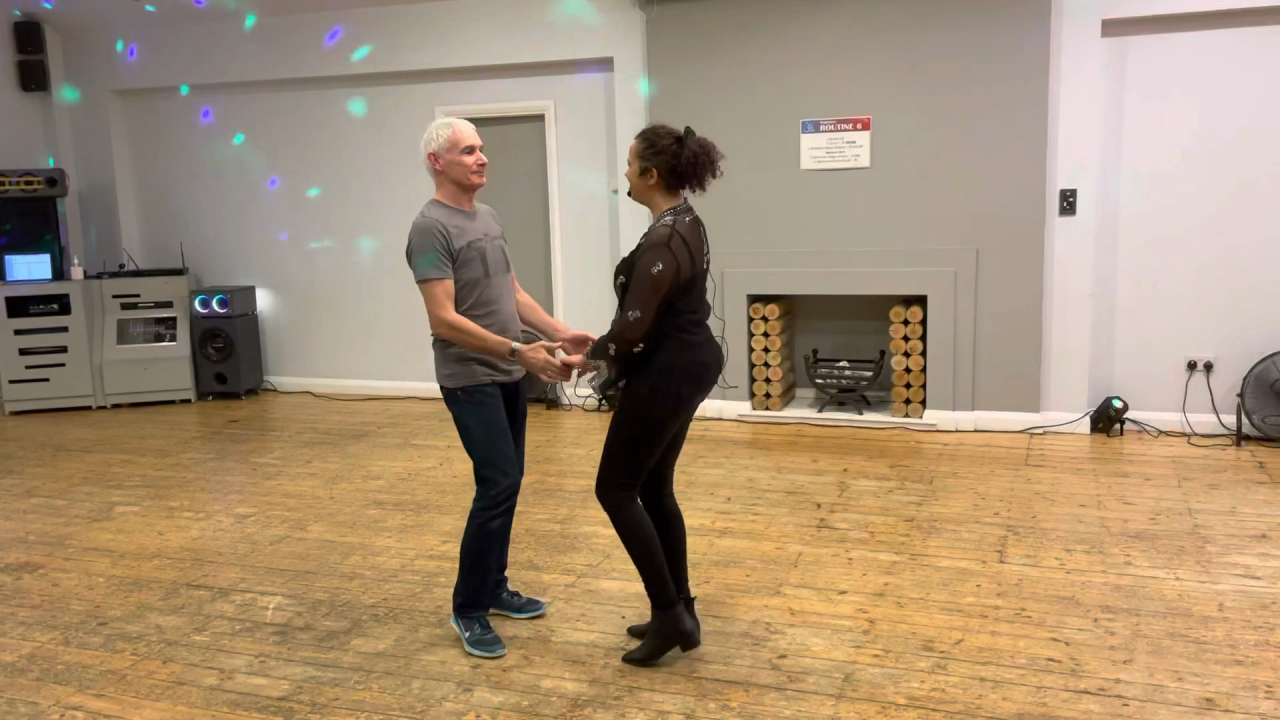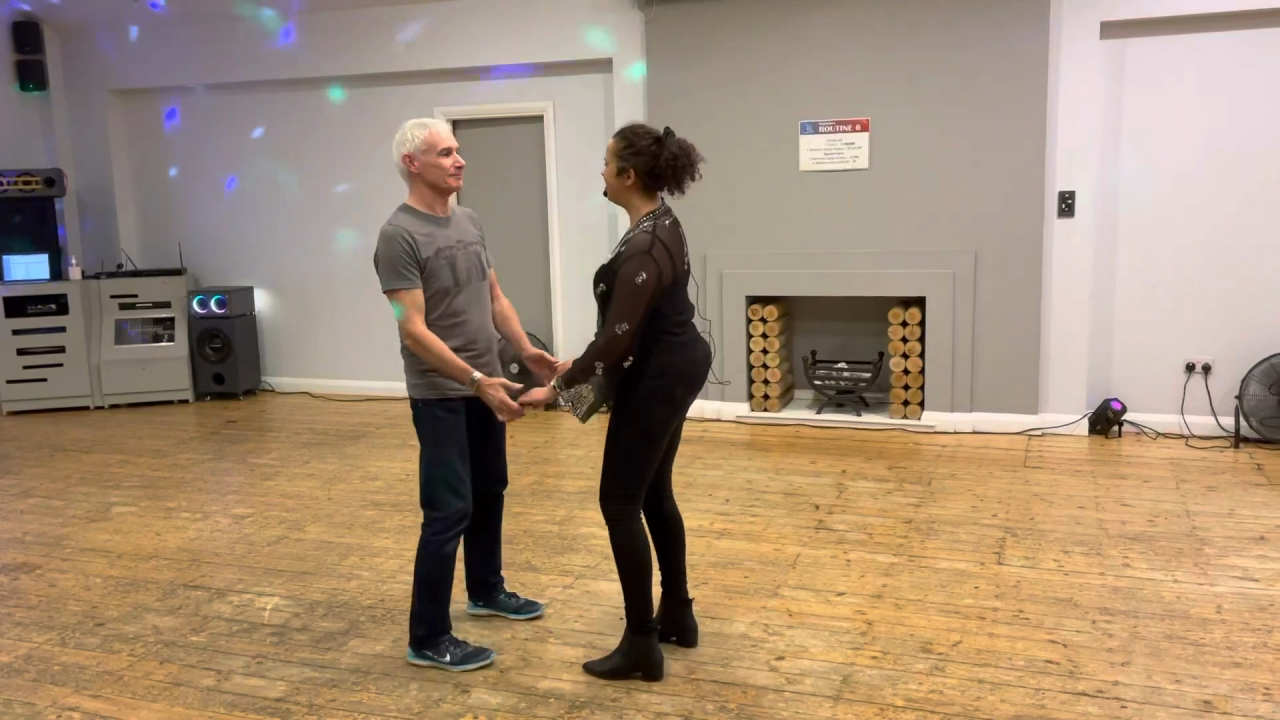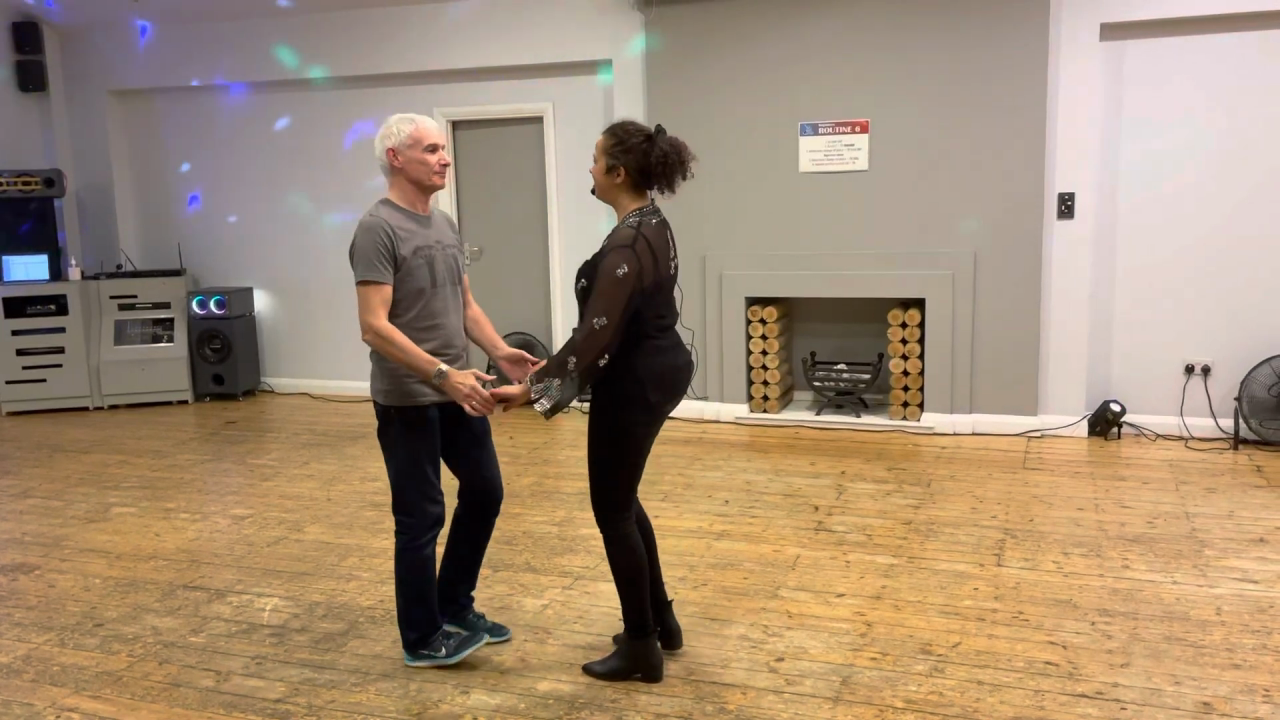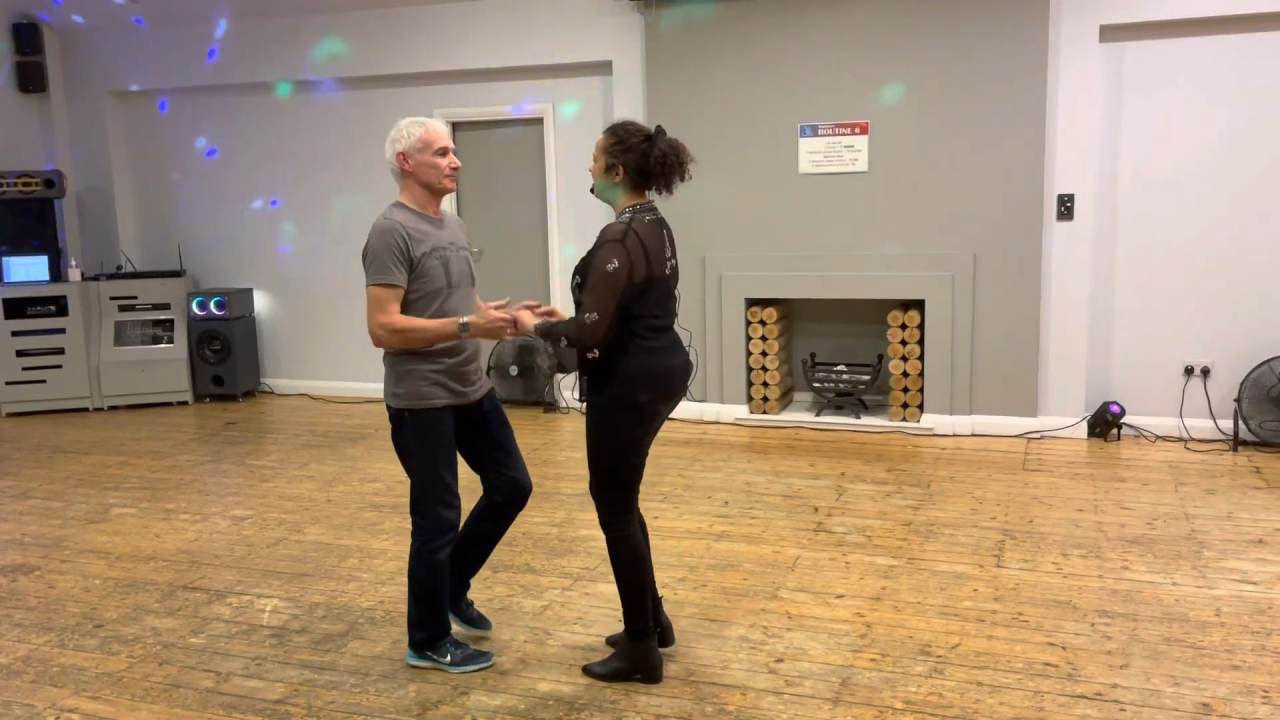
dt=0.5s
person 1, frame 1
left shoulder: (662, 240)
right shoulder: (686, 224)
left elbow: (635, 327)
left wrist: (587, 357)
right wrist: (601, 347)
left hip: (666, 374)
right hip: (690, 364)
left knee: (615, 488)
right knee: (653, 487)
left ankle: (669, 616)
right ankle: (677, 611)
person 1, frame 2
left shoulder: (642, 247)
right shoulder: (661, 224)
left elbow: (618, 340)
left wrist: (556, 388)
right wrist: (577, 367)
left hip: (656, 379)
right hip: (677, 367)
left knee: (619, 503)
right knee: (654, 493)
left ankle: (641, 645)
right ankle: (676, 616)
person 1, frame 3
left shoulder: (626, 242)
right shoulder: (653, 226)
left elbow: (597, 334)
left wrist: (533, 387)
right wrist: (554, 366)
left hip: (635, 385)
right hip: (661, 371)
left knee: (612, 510)
right knee: (622, 499)
left ankle: (641, 649)
right ankle: (660, 622)
person 1, frame 4
left shoulder: (618, 237)
right shoulder: (655, 226)
left elbow: (592, 330)
left wrist: (537, 327)
right wrist: (562, 319)
left hip: (629, 382)
right hip: (662, 369)
left knee: (616, 509)
right knee: (615, 496)
left ankle: (641, 649)
right ankle: (651, 619)
person 2, frame 1
left shoulder: (488, 217)
right shoulder: (431, 228)
right elbow: (444, 320)
left wrist: (558, 332)
right wrist: (519, 352)
left hip: (508, 373)
right hip: (470, 378)
left knee: (508, 481)
right knee: (499, 483)
left ankle: (493, 587)
right ankle: (469, 608)
person 2, frame 2
left shoulder: (468, 220)
right shoulder: (399, 236)
left elbow: (494, 298)
right elbow: (414, 331)
left wrist: (525, 349)
right wrist: (477, 381)
left hip: (484, 384)
right hip: (439, 392)
left knee: (490, 490)
right knee: (450, 508)
left ankle: (485, 589)
right ankle: (428, 638)
person 2, frame 3
left shoulder: (445, 225)
right shoulder: (378, 229)
right elbow: (374, 326)
left wrist: (501, 351)
right wrist: (442, 375)
left hip: (454, 390)
right hip: (407, 398)
left knee: (485, 493)
right knee: (421, 514)
left ankle: (454, 609)
right ankle: (421, 639)
person 2, frame 4
left shoulder: (454, 226)
right shoulder: (392, 231)
right elbow: (383, 327)
left wrist: (505, 317)
right wrist: (468, 327)
left hip: (474, 390)
right hip: (422, 400)
left knee: (512, 485)
right knee: (438, 517)
left ankle: (452, 587)
right ankle: (429, 642)
